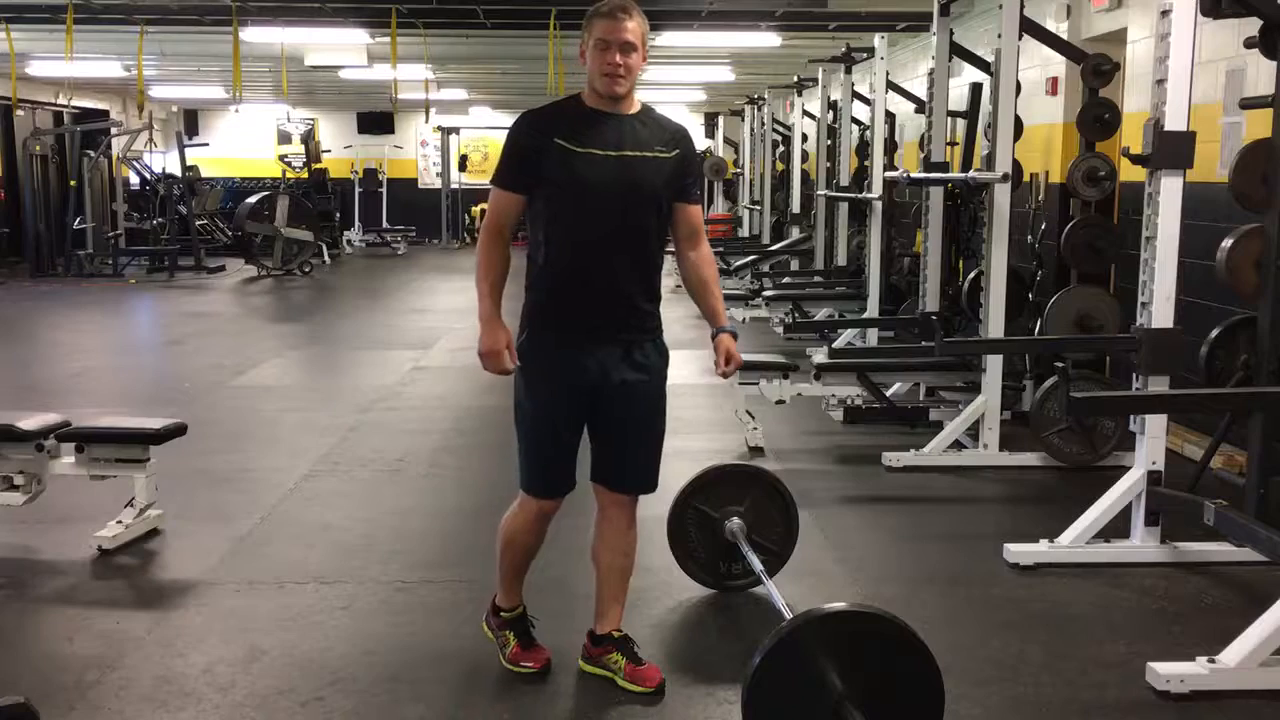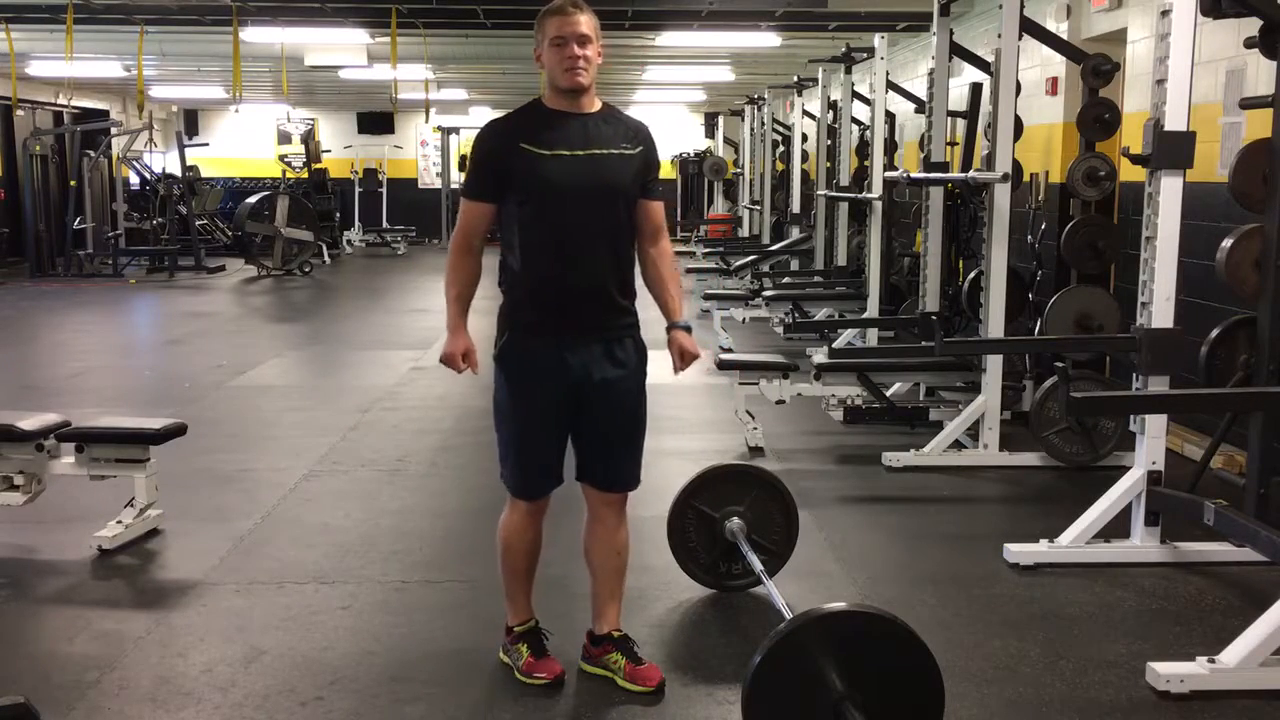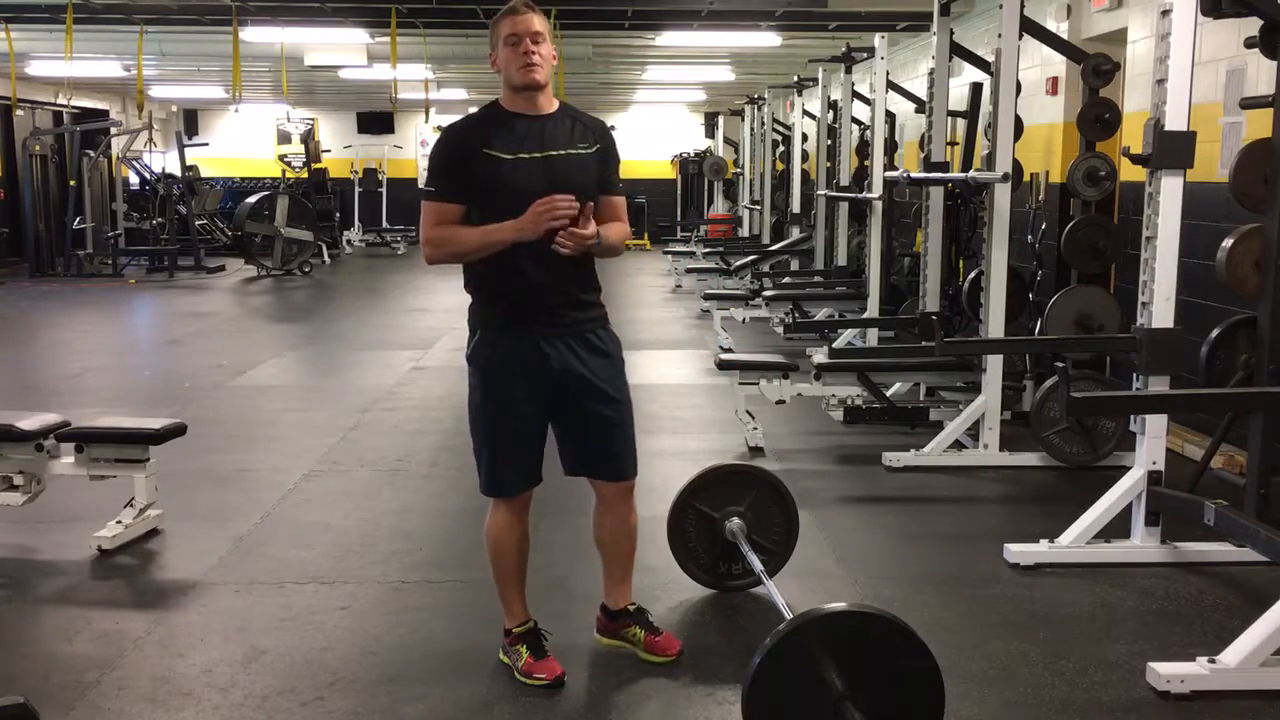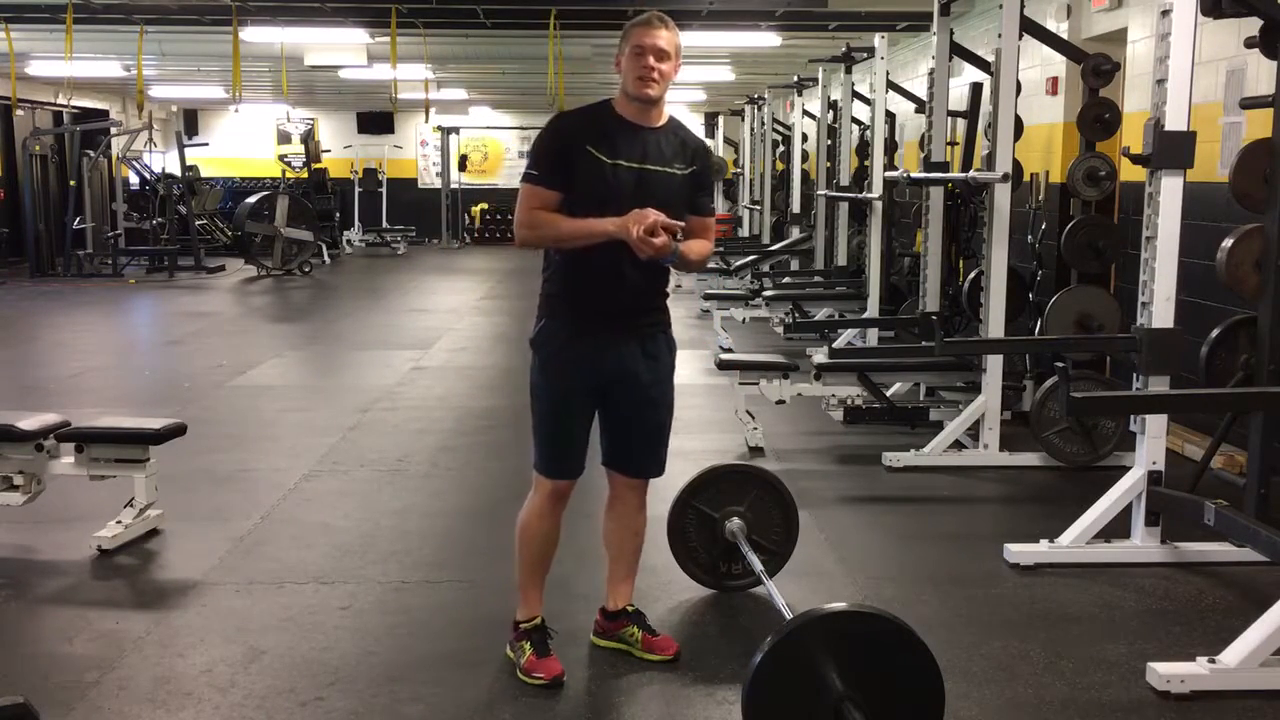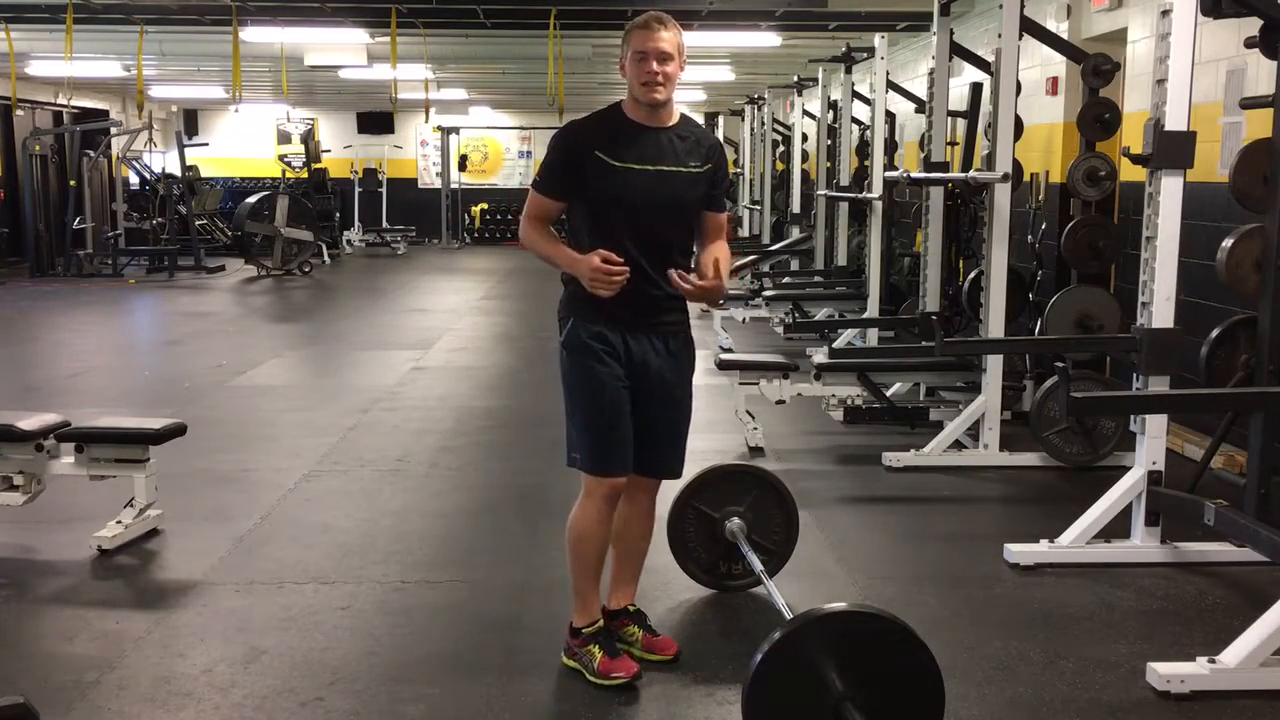
dt=1s
person 1, frame 1
left shoulder: (671, 142)
right shoulder: (540, 130)
left elbow: (692, 244)
right elbow: (496, 229)
left wrist: (721, 326)
right wrist: (490, 320)
left hip: (636, 350)
right hip: (552, 347)
left knee: (620, 498)
right knee: (541, 497)
left ankle: (605, 640)
right ankle: (506, 611)
person 1, frame 2
left shoulder: (633, 138)
right shoulder: (505, 137)
left elbow: (653, 238)
right elbow: (467, 240)
left wrist: (675, 318)
right wrist: (457, 324)
left hip: (614, 346)
right hip: (531, 347)
left knee: (611, 497)
right knee: (528, 498)
left ankle: (606, 639)
right ankle: (520, 632)
person 1, frame 3
left shoulder: (592, 134)
right shoulder: (465, 140)
left elbow: (621, 231)
right elbow: (434, 244)
left wrist: (591, 235)
right wrist: (521, 227)
left hip: (586, 334)
right hip: (506, 341)
left knee: (616, 482)
right knee: (511, 496)
left ankle: (619, 611)
right ankle: (519, 632)
person 1, frame 4
left shoulder: (691, 152)
right shoulder: (571, 131)
left elbow: (703, 243)
right elbow: (526, 225)
left wrist: (670, 249)
right wrist: (616, 226)
left hip: (645, 335)
right hip: (570, 331)
left knee: (632, 479)
right knee: (554, 482)
left ankle: (617, 614)
right ankle: (527, 627)
person 1, frame 5
left shoulder: (705, 150)
right shoulder: (582, 139)
left elbow: (714, 235)
right elbow: (531, 225)
left wrist: (716, 278)
right wrist: (575, 263)
left hip: (667, 334)
right hip: (595, 329)
left knee: (645, 481)
right knee: (604, 482)
left ankle: (621, 612)
right ankle: (583, 631)
